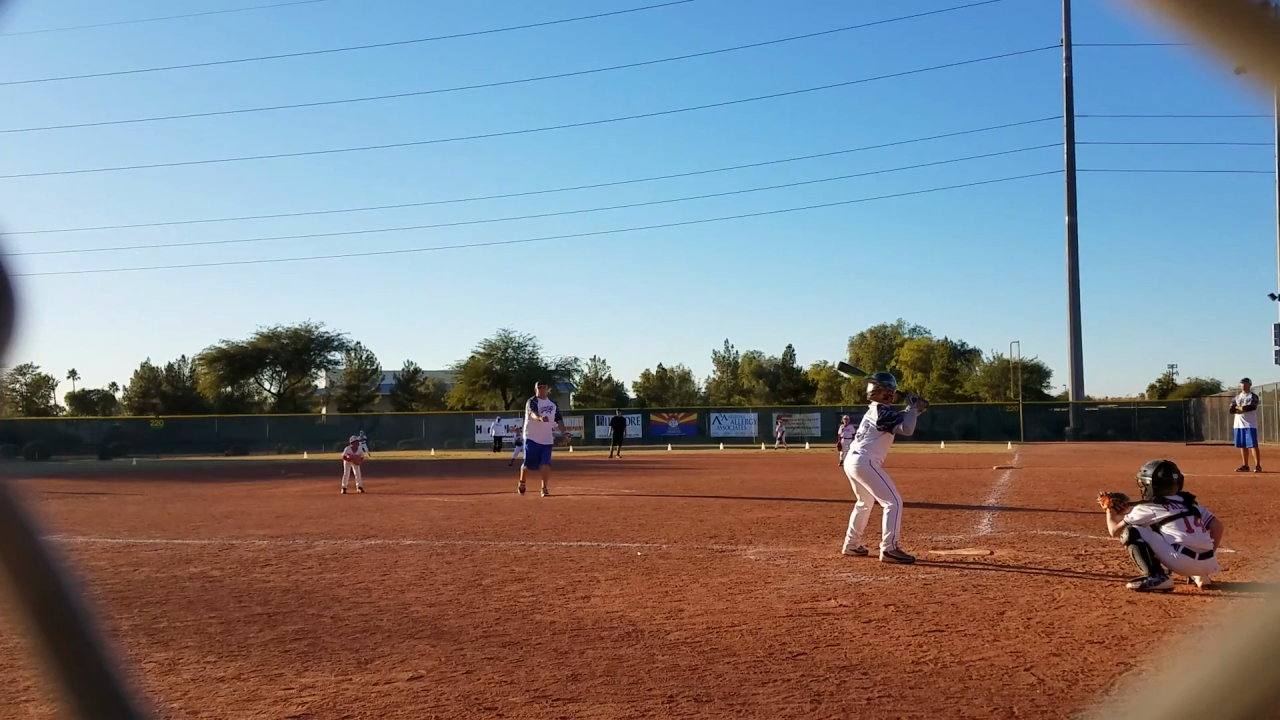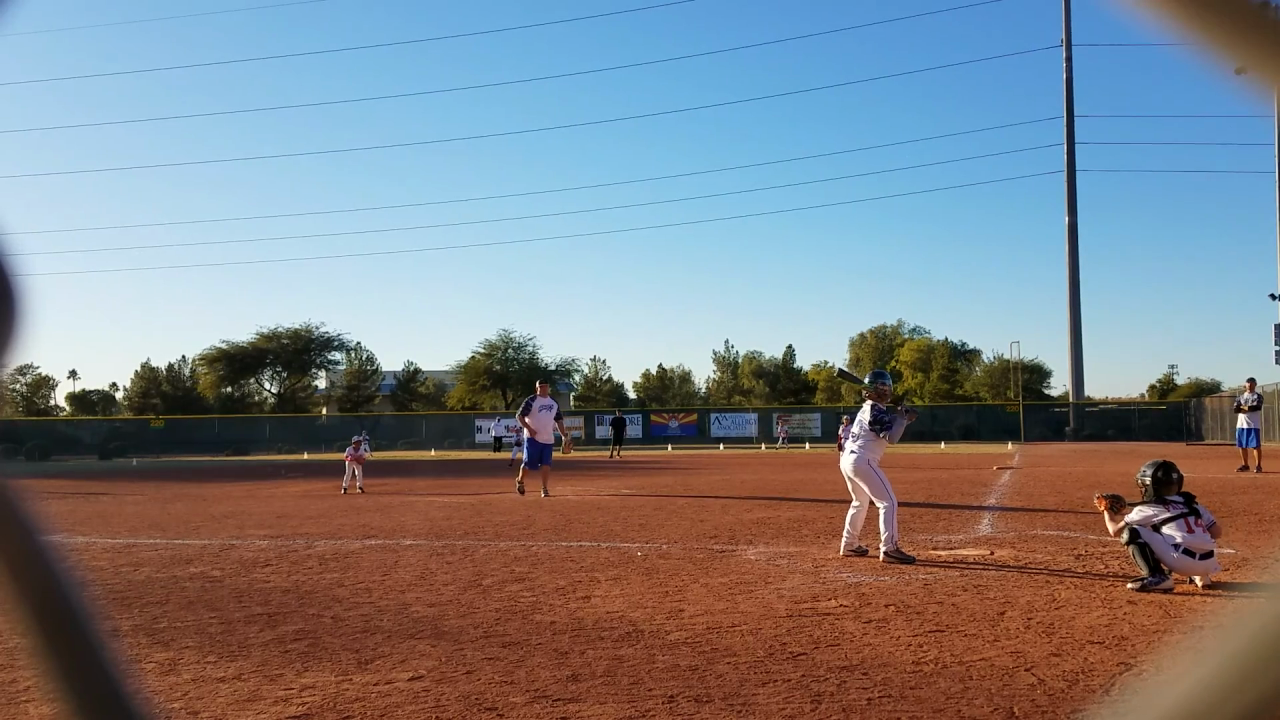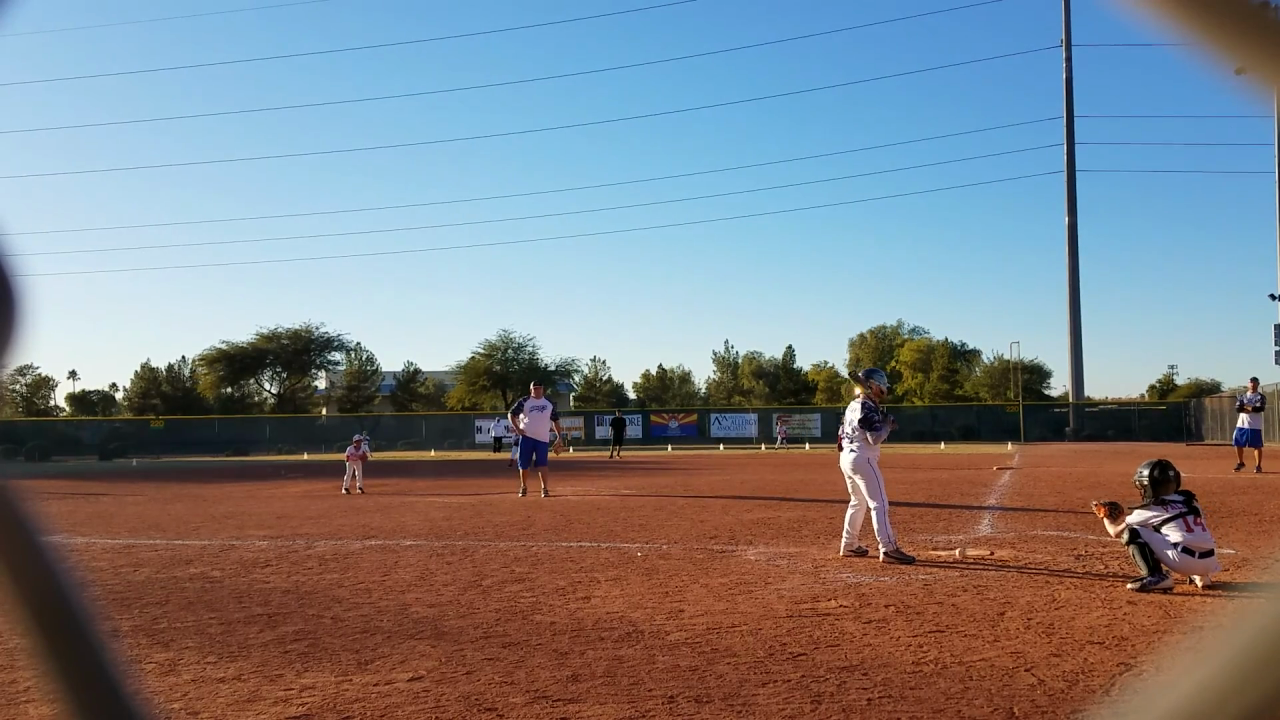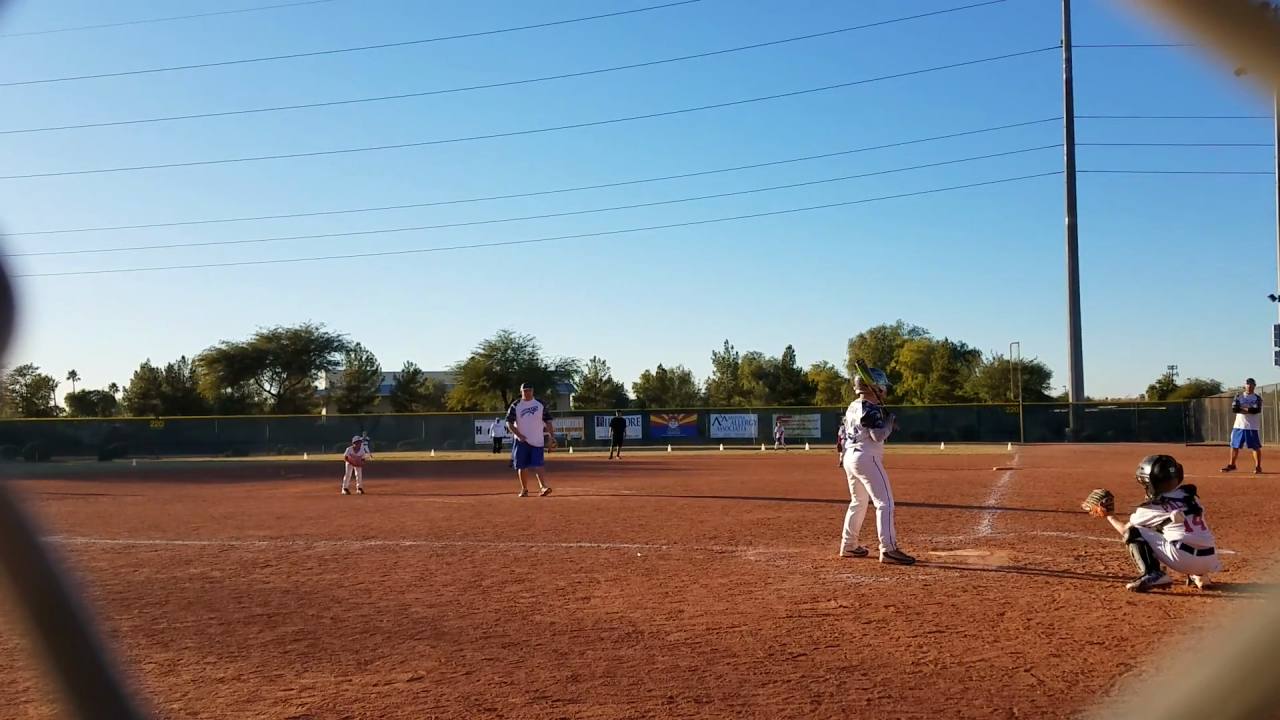
dt=0.3s
person 1, frame 1
left shoulder: (875, 410)
right shoulder: (883, 412)
left elbow: (899, 418)
right elbow: (907, 429)
left wrist: (915, 409)
right wrist: (913, 409)
left hip: (851, 460)
right hip: (865, 462)
left knee: (864, 503)
right knee: (893, 503)
left ankle: (851, 544)
right ankle: (889, 549)
person 1, frame 2
left shoulder: (867, 408)
right shoulder: (878, 412)
left elbow: (884, 426)
right elbow: (891, 438)
left wrist: (903, 418)
right wrist: (902, 419)
left hip: (847, 459)
right hip: (863, 461)
left knee: (860, 502)
right knee: (888, 503)
left ankle: (849, 544)
right ankle: (889, 549)
person 1, frame 3
left shoulder: (852, 406)
right shoulder: (868, 409)
right elbow: (875, 438)
left wrist: (883, 423)
right wrist: (887, 425)
left hip: (847, 457)
right hip: (862, 459)
left knee: (858, 502)
right knee: (879, 504)
left ankle: (849, 544)
right ankle: (888, 549)
person 1, frame 4
left shoulder: (852, 407)
right shoulder: (870, 408)
right elbow: (878, 435)
left wrist: (885, 423)
right wrist: (890, 423)
left hip: (850, 458)
right hip: (866, 459)
left knee: (858, 502)
right knee: (884, 502)
left ankle: (849, 545)
right ankle: (888, 550)
